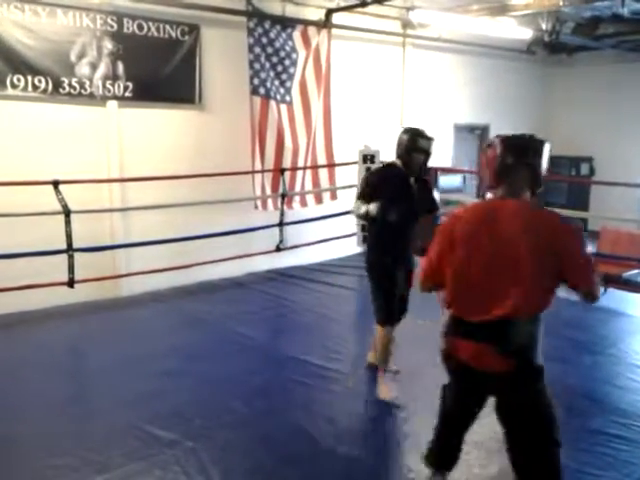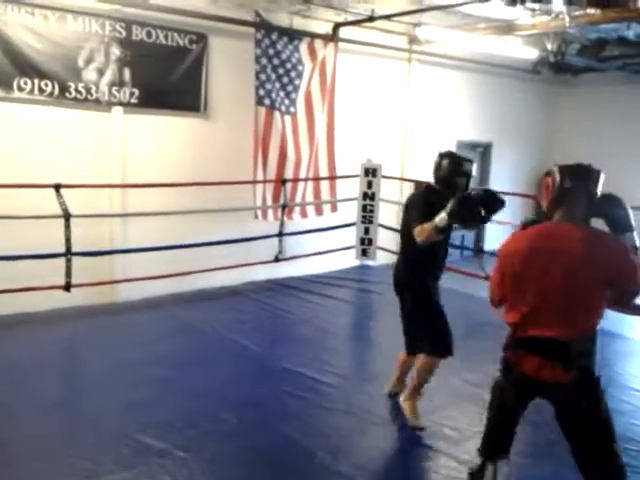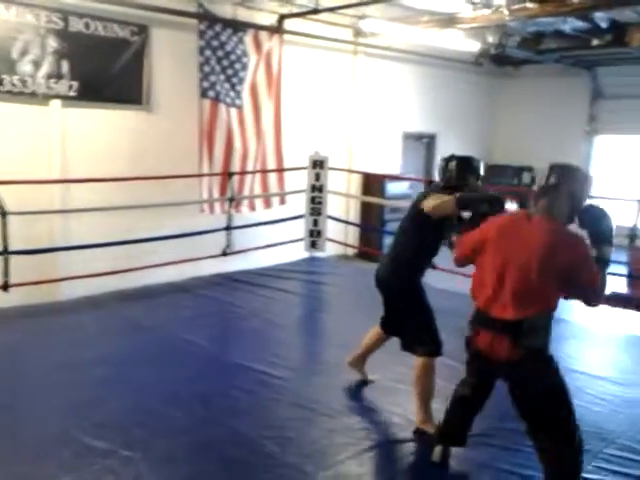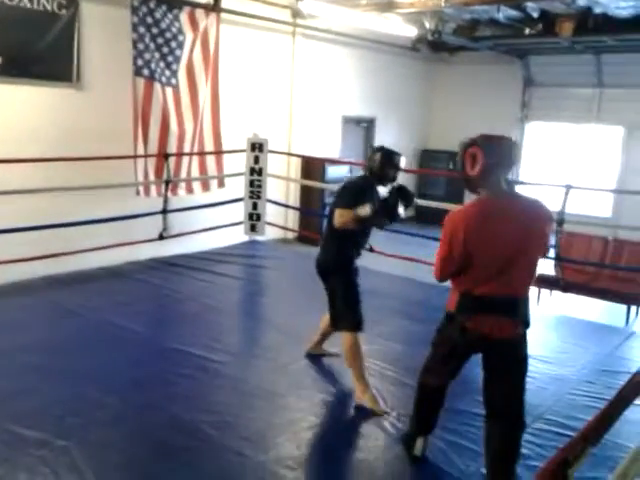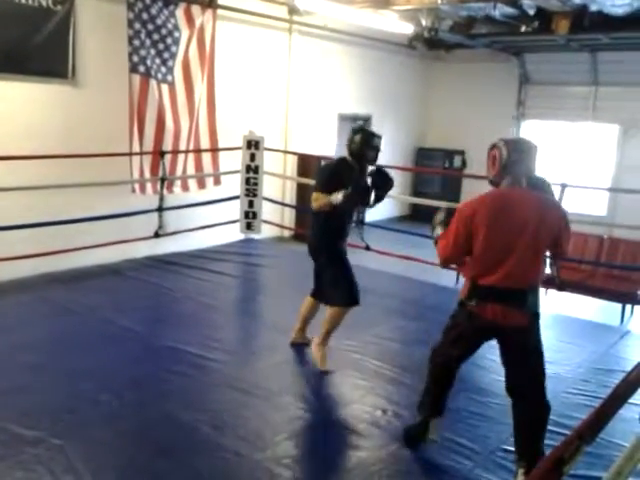
dt=0.5s
person 1, frame 1
left shoulder: (459, 220)
right shoulder: (553, 227)
left elbow: (428, 281)
right elbow: (590, 290)
left hip: (460, 344)
right hip: (512, 351)
left knee: (456, 408)
person 1, frame 2
left shoulder: (518, 243)
right shoulder: (607, 247)
left elbow: (498, 299)
left hip: (521, 356)
right hip: (570, 367)
left knee: (504, 406)
person 1, frame 3
left shoulder: (498, 224)
right shoulder: (570, 245)
left elbow: (460, 255)
right elbow: (593, 296)
right wrist: (602, 249)
left hip: (483, 334)
right hip: (526, 345)
left knee: (470, 391)
right knee: (561, 440)
left ankle: (441, 446)
person 1, frame 4
left shoulder: (463, 218)
right shoulder: (538, 214)
left elbow: (442, 272)
left hip: (466, 316)
right hip: (510, 321)
left knee: (433, 379)
right knee: (506, 409)
left ankle: (417, 440)
person 1, frame 5
left shoulder: (477, 207)
right shoulder: (551, 209)
left elbow: (446, 255)
right elbow: (559, 251)
left wrist: (443, 223)
left hip: (478, 304)
right hip: (521, 310)
left knee: (443, 361)
right knee: (529, 392)
left ankle: (423, 425)
person 2, frame 1
left shoulder: (419, 179)
right shoulder: (380, 176)
left elbow: (426, 217)
right elbow: (358, 210)
left wrist: (426, 211)
right wrist: (374, 209)
left hip: (404, 254)
right hip: (380, 255)
left knee: (393, 311)
right knee: (388, 315)
left ankle: (375, 355)
right ankle: (382, 376)
person 2, frame 2
left shoulder: (445, 197)
right shoulder: (422, 199)
left elbow: (468, 222)
right elbow: (421, 236)
left wrist: (481, 209)
right wrist: (448, 215)
left hip: (425, 278)
right hip: (412, 279)
left knee: (422, 338)
right knee: (436, 344)
left ankle: (398, 384)
right ankle: (409, 398)
person 2, frame 3
left shoulder: (440, 195)
right shoulder: (439, 195)
right elbow: (431, 206)
right wrist: (477, 199)
left hip: (391, 272)
right hip: (402, 279)
left knee: (391, 324)
right knee: (427, 347)
left ankle: (358, 358)
right ankle: (424, 419)
person 2, frame 4
left shoulder: (370, 189)
right shoulder: (355, 187)
left elbow: (377, 220)
right elbow: (340, 221)
left wrist: (393, 206)
right wrist: (372, 209)
left hip: (340, 258)
right hip: (336, 260)
left knee: (340, 306)
right knee: (350, 322)
left ankle: (315, 346)
right ankle: (362, 391)
person 2, frame 5
left shoulder: (359, 171)
right shoulder: (332, 169)
left elbow: (366, 203)
right elbow: (316, 202)
left wrist: (378, 189)
right wrist: (344, 196)
left hip: (333, 240)
right hip: (324, 241)
left knee: (322, 290)
right knee: (346, 297)
left ankle: (299, 334)
right ankle: (320, 341)
